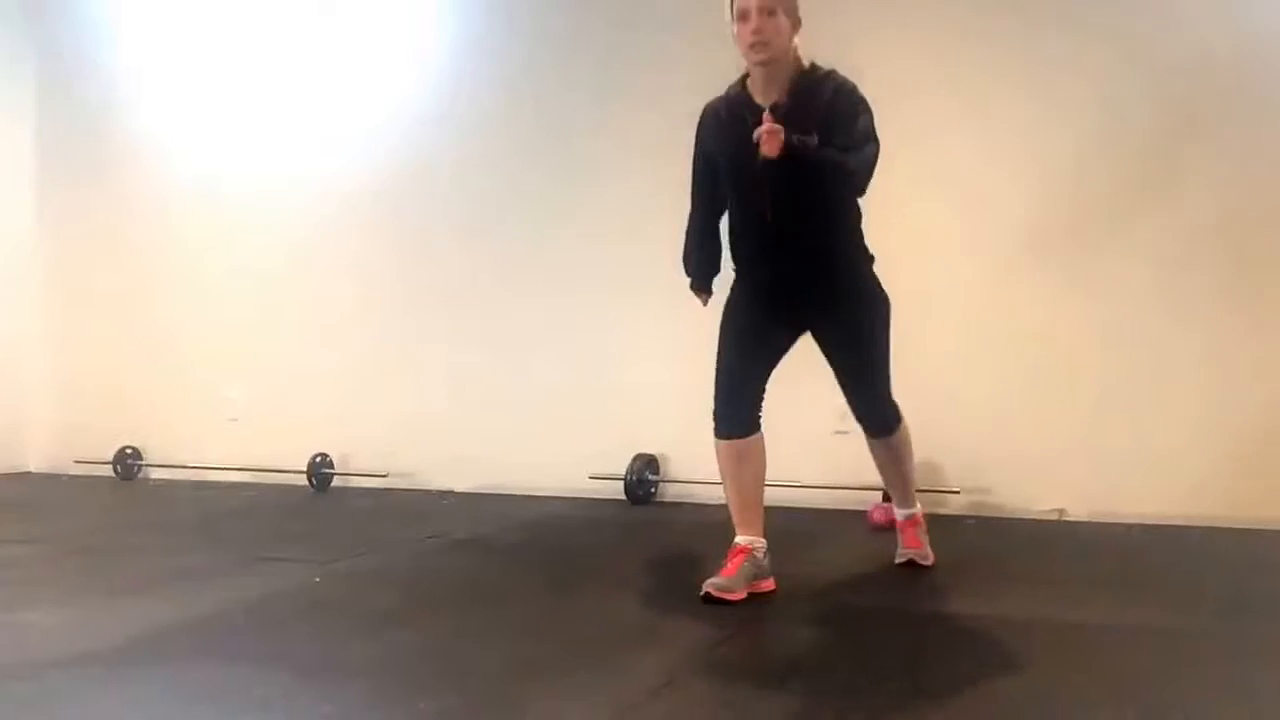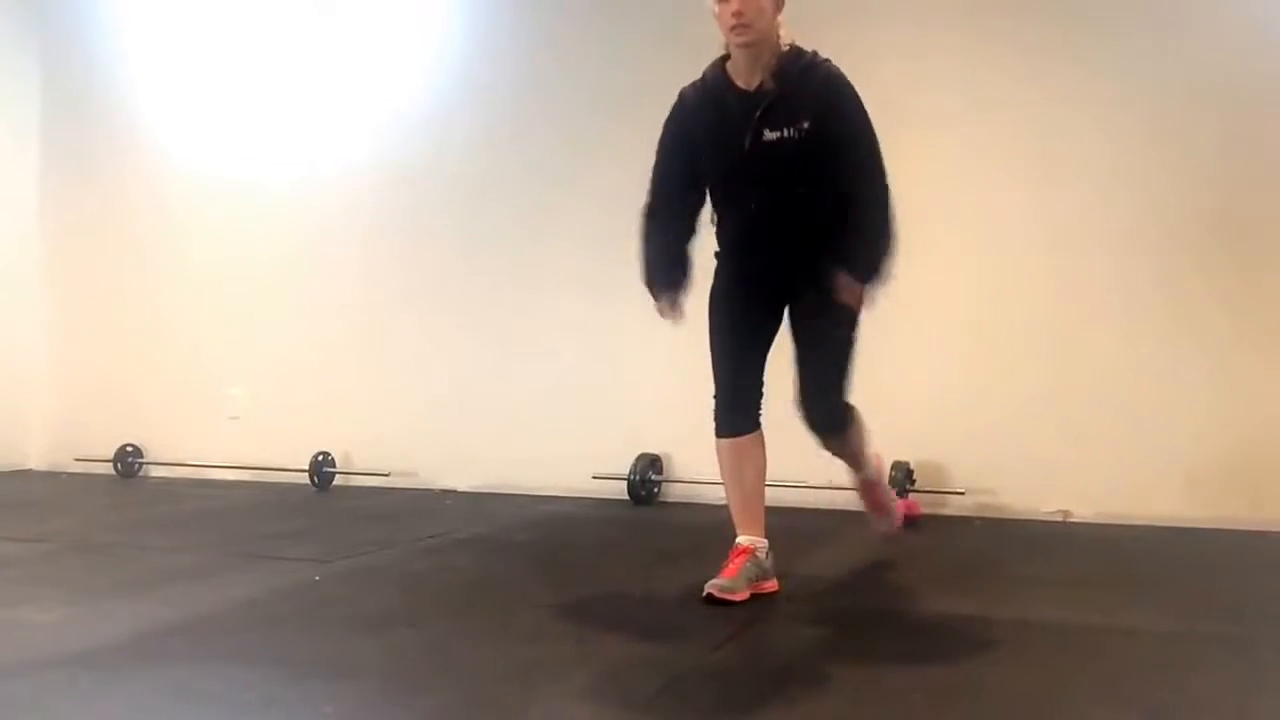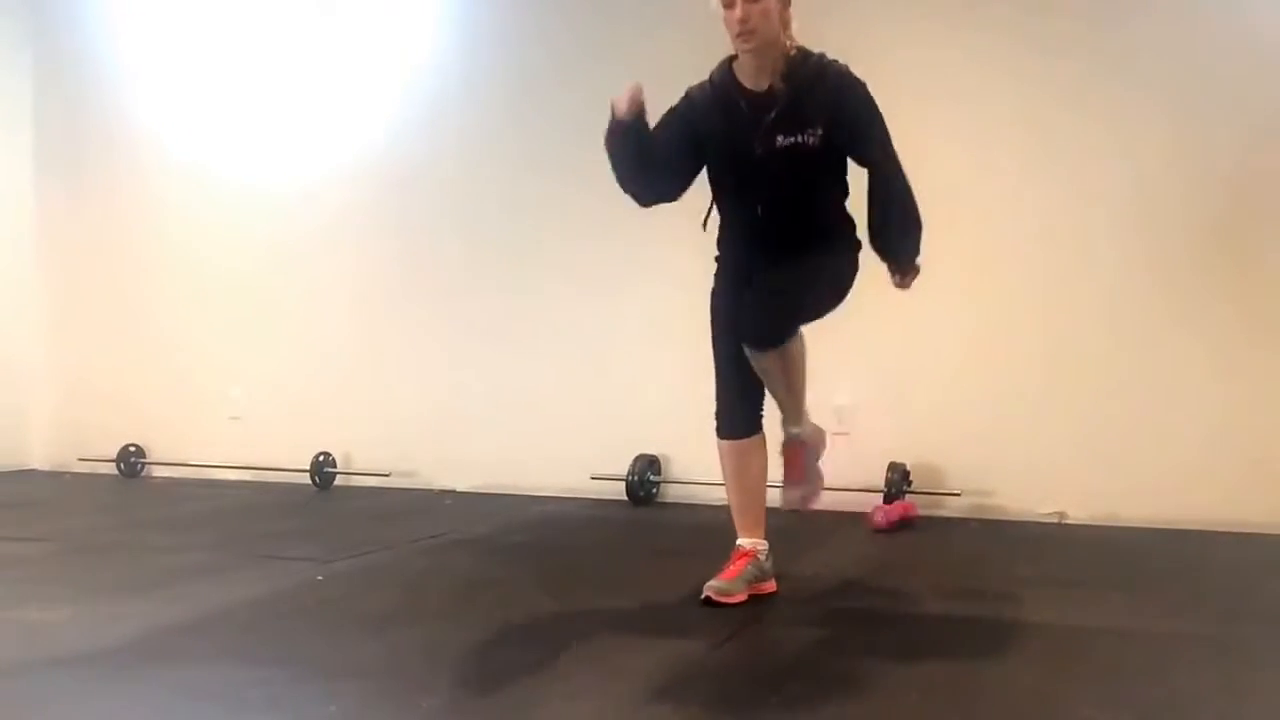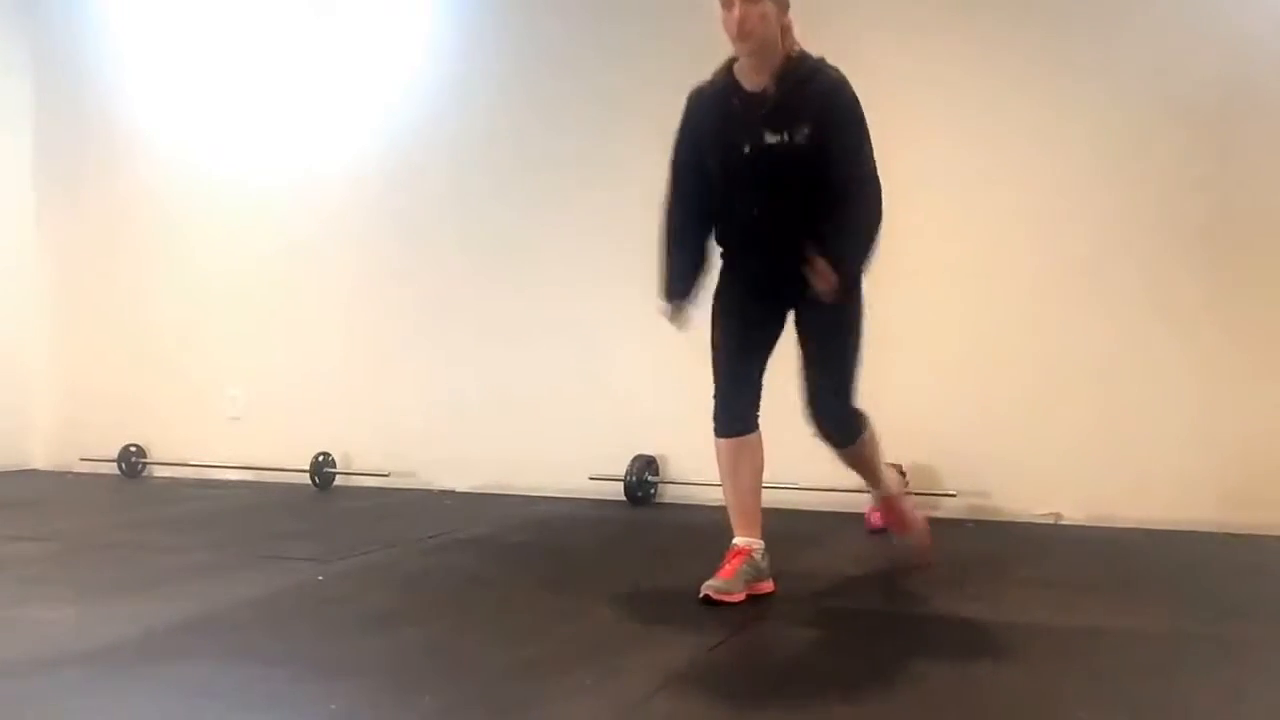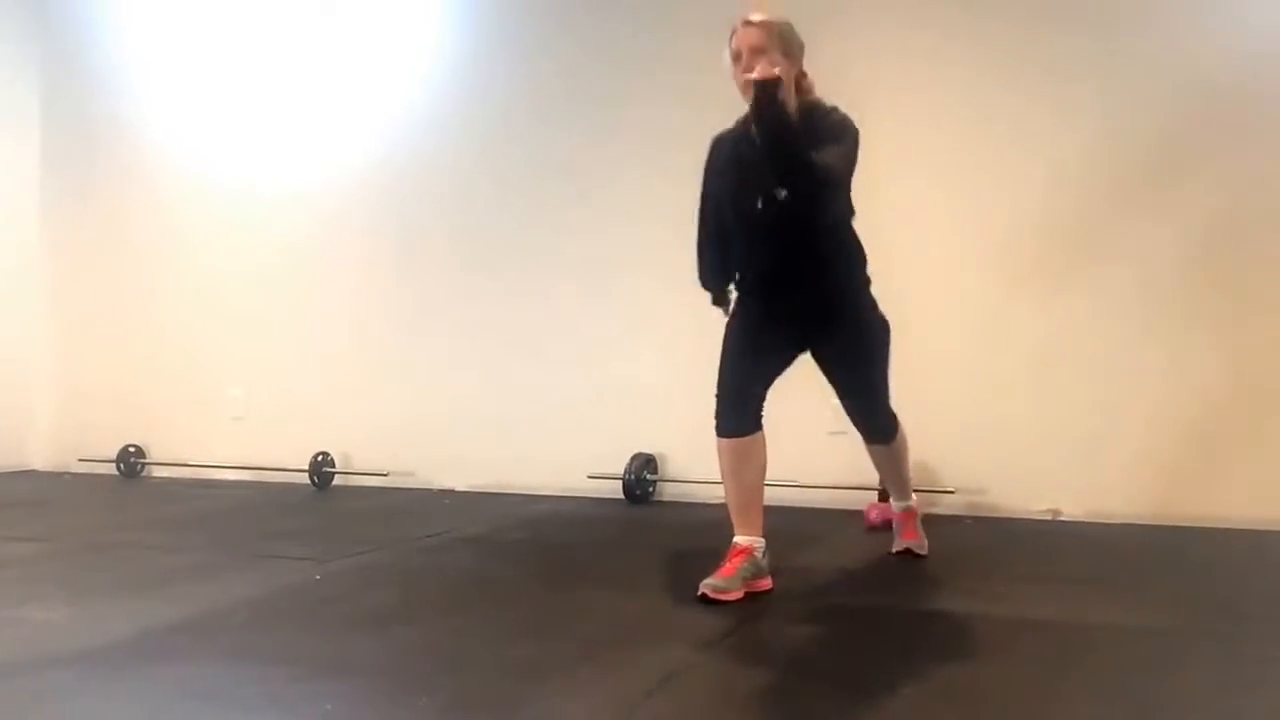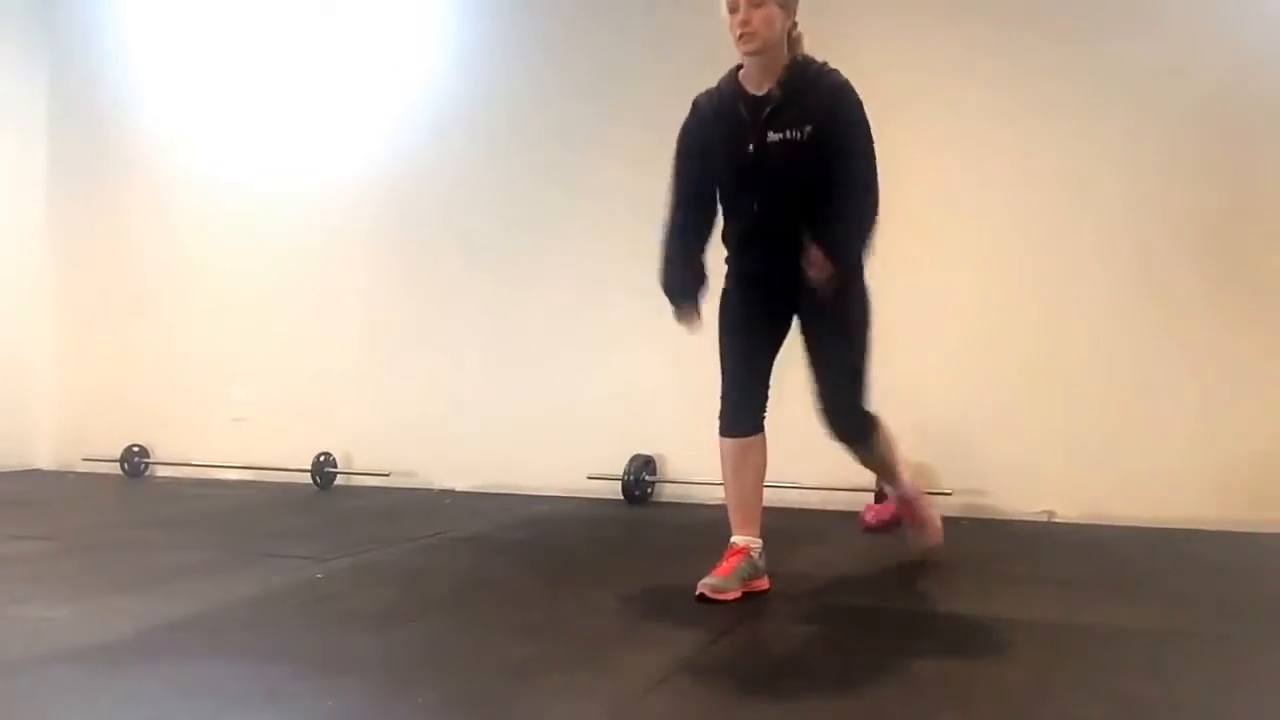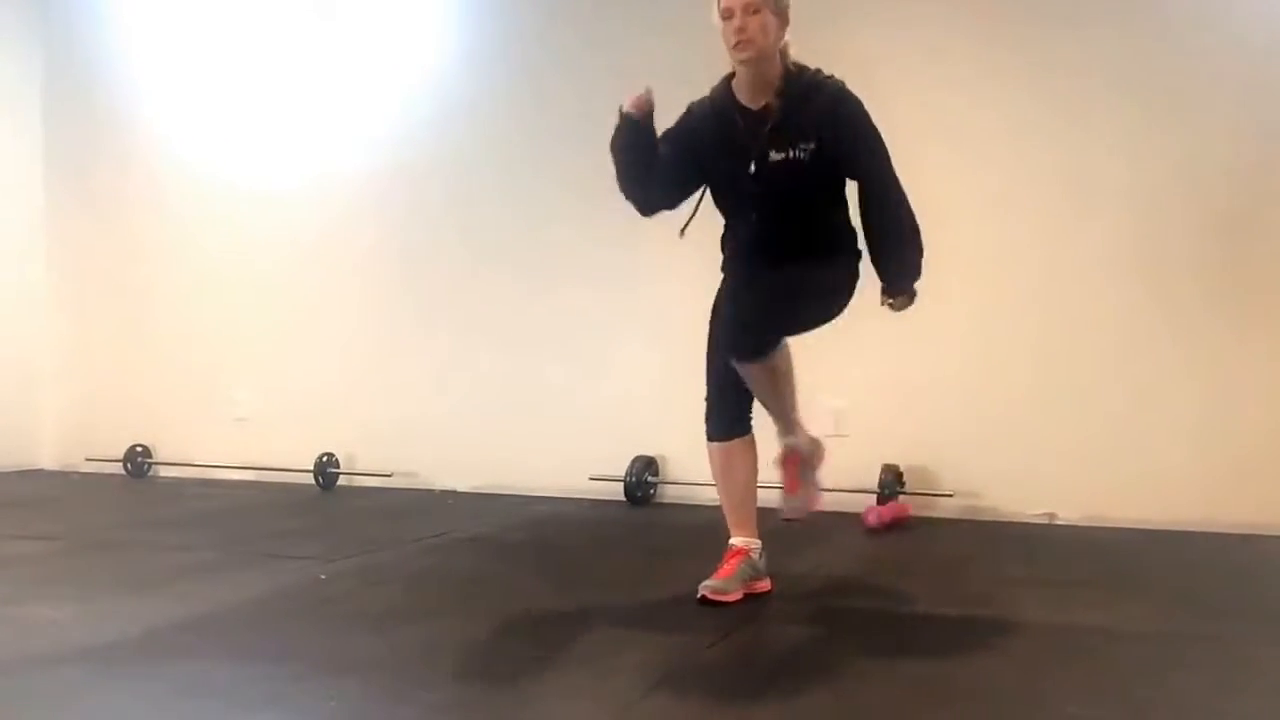
dt=0.7s
person 1, frame 1
left shoulder: (834, 98)
right shoulder: (719, 116)
left elbow: (856, 171)
right elbow: (707, 202)
left wrist: (790, 155)
right wrist: (700, 270)
left hip: (841, 285)
right hip: (759, 289)
left knee: (872, 407)
right knee: (733, 405)
left ankle: (908, 517)
right ankle: (750, 552)
person 1, frame 2
left shoulder: (820, 84)
right shoulder: (697, 103)
left elbow: (865, 180)
right elbow: (672, 198)
left wrist: (863, 265)
right wrist: (665, 277)
left hip: (822, 267)
right hip: (742, 271)
left knee: (821, 404)
right knee: (733, 403)
left ankle: (871, 479)
right ankle: (752, 554)
person 1, frame 3
left shoulder: (831, 87)
right shoulder: (704, 105)
left elbow: (883, 169)
right elbow: (654, 183)
left wrist: (901, 250)
right wrist: (626, 130)
left hip: (821, 255)
right hip: (742, 267)
left knee: (764, 320)
right knee: (735, 405)
left ankle: (801, 435)
right ankle: (752, 555)
person 1, frame 4
left shoulder: (824, 90)
right shoulder: (706, 105)
left elbow: (860, 191)
right elbow: (694, 198)
left wrist: (838, 262)
right wrist: (677, 284)
left hip: (821, 274)
right hip: (747, 273)
left knee: (830, 408)
right knee: (732, 405)
left ankle: (887, 491)
right ankle: (747, 554)
person 1, frame 5
left shoulder: (830, 130)
right shoulder: (727, 149)
left elbow: (817, 187)
right elbow: (715, 226)
left wrist: (774, 107)
right wrist: (717, 286)
left hip: (838, 305)
right hip: (764, 305)
left knee: (871, 416)
right knee: (735, 401)
left ankle: (904, 510)
right ankle: (749, 552)
person 1, frame 6
left shoulder: (827, 93)
right shoulder: (711, 110)
left elbow: (859, 191)
right elbow: (689, 203)
left wrist: (838, 253)
right wrist: (682, 282)
left hip: (826, 275)
right hip: (751, 276)
left knee: (841, 411)
right knee: (739, 403)
left ankle: (905, 491)
right ankle: (745, 553)
person 1, frame 7
left shoulder: (826, 103)
right shoulder: (706, 119)
left elbow: (879, 187)
right elbow: (652, 193)
left wrist: (899, 272)
right wrist: (632, 128)
left hip: (822, 268)
right hip: (747, 272)
left knee: (749, 328)
right knee: (723, 405)
left ankle: (798, 443)
right ankle: (745, 554)
